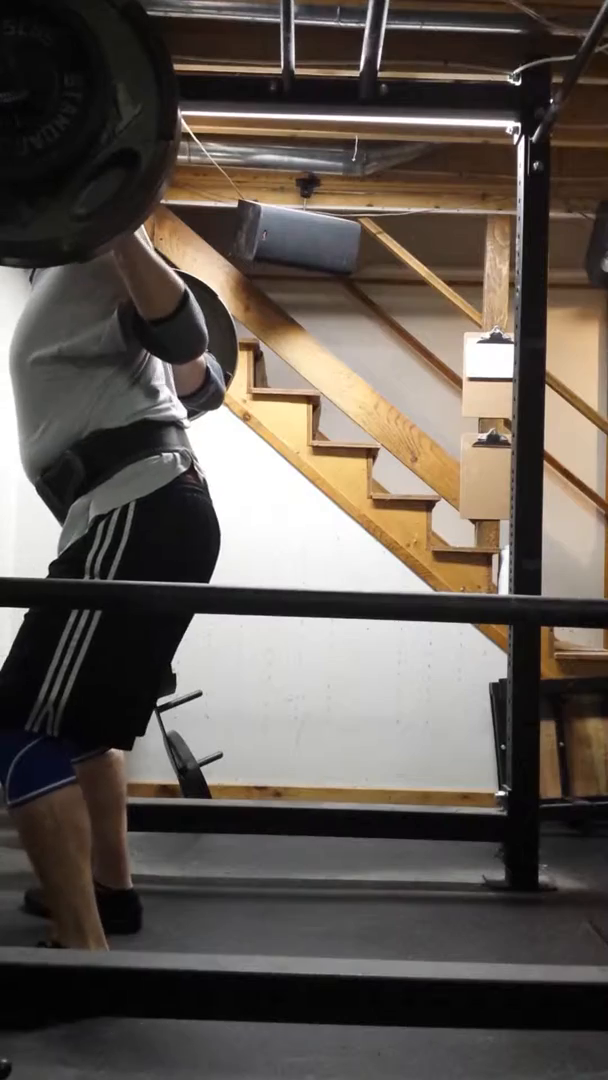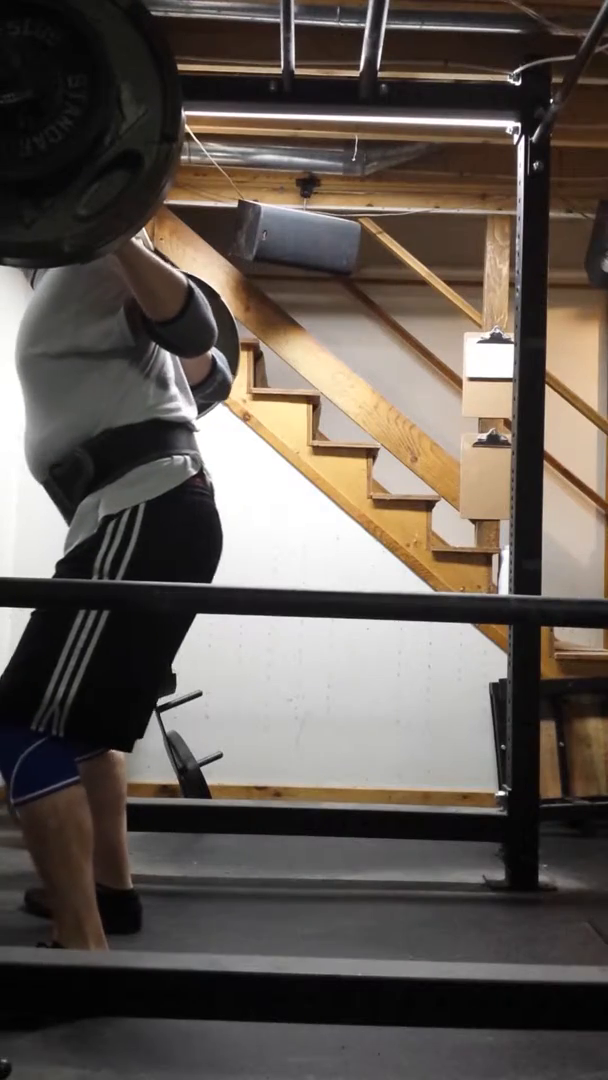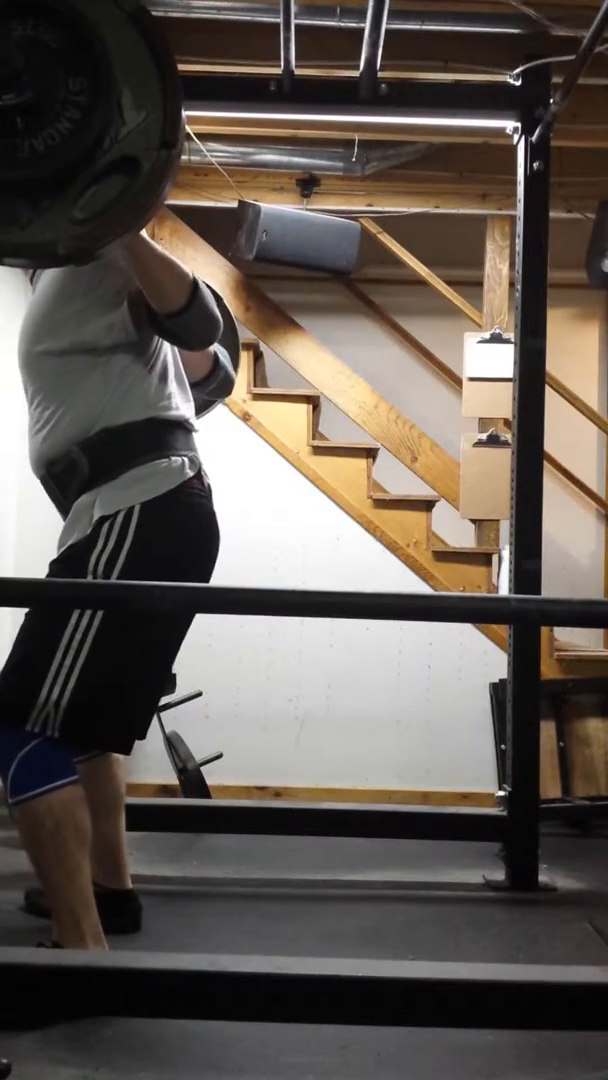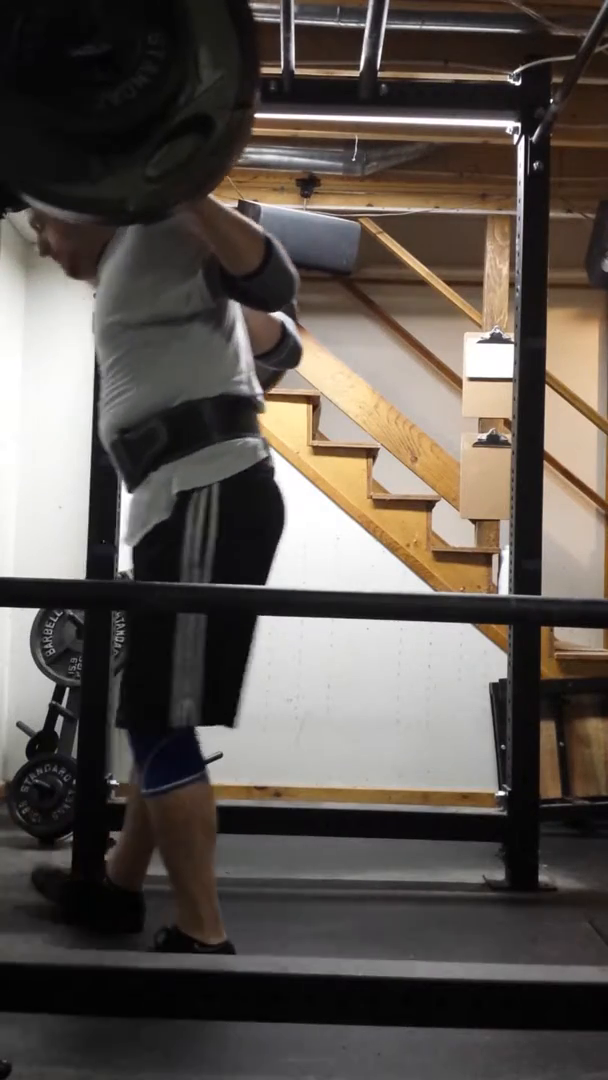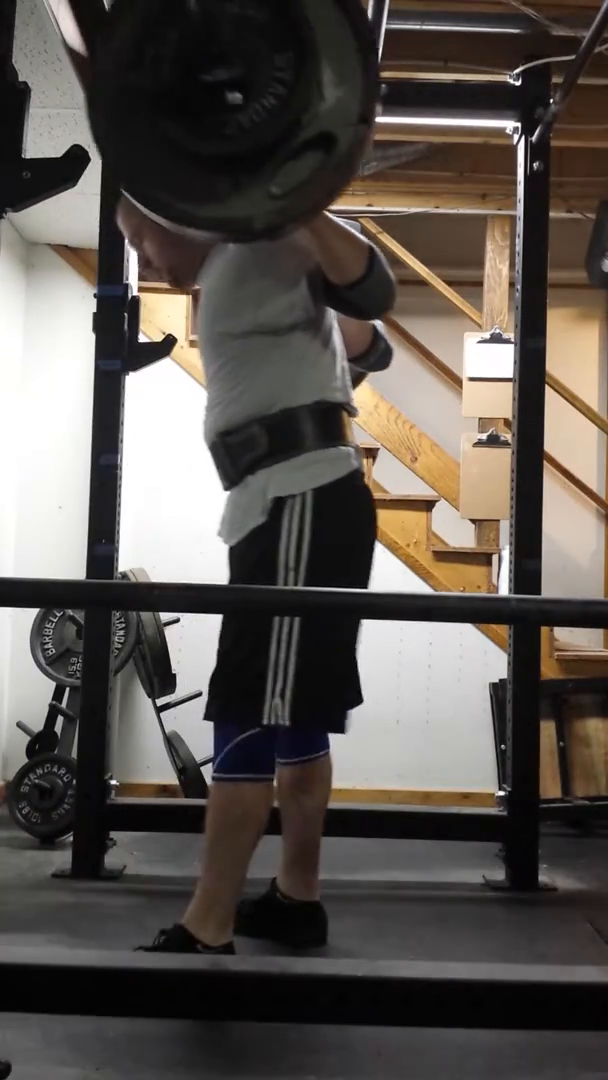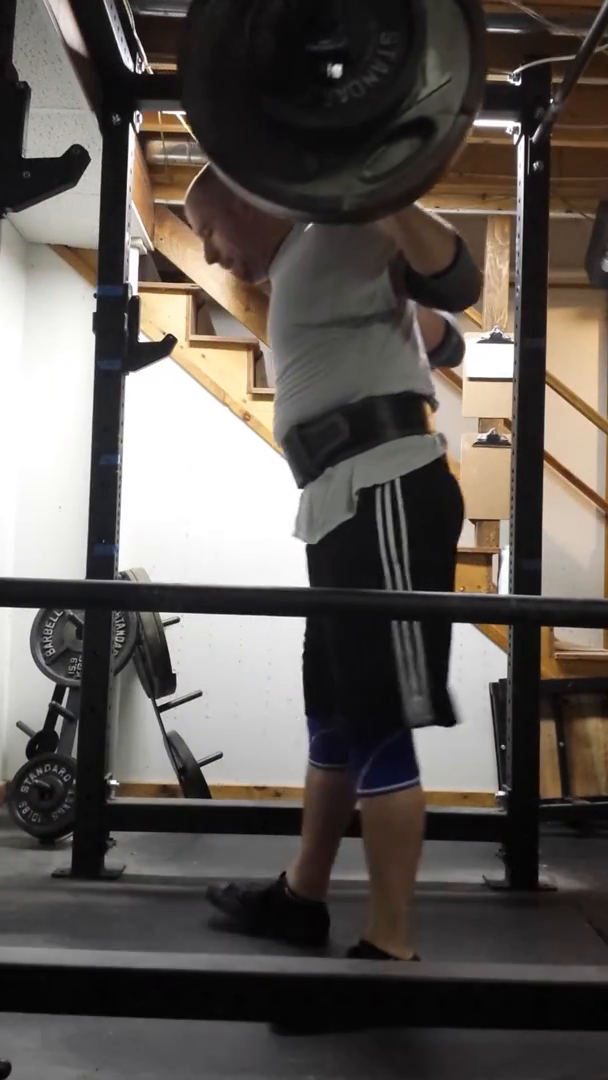
dt=0.7s
person 1, frame 1
left shoulder: (81, 267)
right shoulder: (81, 279)
left elbow: (179, 331)
right elbow: (201, 381)
left hip: (137, 517)
right hip: (153, 517)
right knee: (73, 715)
left ankle: (83, 948)
right ankle: (110, 888)
person 1, frame 2
left shoulder: (82, 266)
right shoulder: (81, 280)
left elbow: (192, 327)
right elbow: (205, 372)
left hip: (143, 518)
right hip: (151, 518)
right knee: (76, 716)
left ankle: (82, 949)
right ankle: (108, 889)
person 1, frame 3
left shoulder: (88, 259)
right shoulder: (76, 273)
left elbow: (196, 321)
right elbow: (210, 368)
left hip: (140, 518)
right hip: (145, 519)
right knee: (72, 716)
left ankle: (81, 948)
right ankle: (108, 888)
person 1, frame 4
left shoulder: (154, 234)
right shoulder: (144, 264)
left elbow: (270, 278)
right elbow: (277, 342)
left hip: (209, 498)
right hip: (189, 502)
left knee: (164, 721)
right knee: (156, 711)
left ankle: (200, 938)
right ankle: (118, 885)
person 1, frame 5
left shoulder: (256, 247)
right shoulder: (240, 274)
left elbow: (369, 289)
right elbow: (368, 343)
left hip: (303, 503)
right hip: (284, 506)
left knee: (250, 717)
right knee: (289, 715)
left ankle: (205, 934)
right ankle: (296, 897)
person 1, frame 6
left shoulder: (335, 238)
right shoulder: (307, 270)
left elbow: (455, 282)
right elbow: (440, 341)
right wrist: (412, 318)
left hip: (386, 496)
right hip: (346, 508)
left knee: (374, 724)
right knee: (331, 714)
left ankle: (389, 950)
right ankle: (299, 898)
